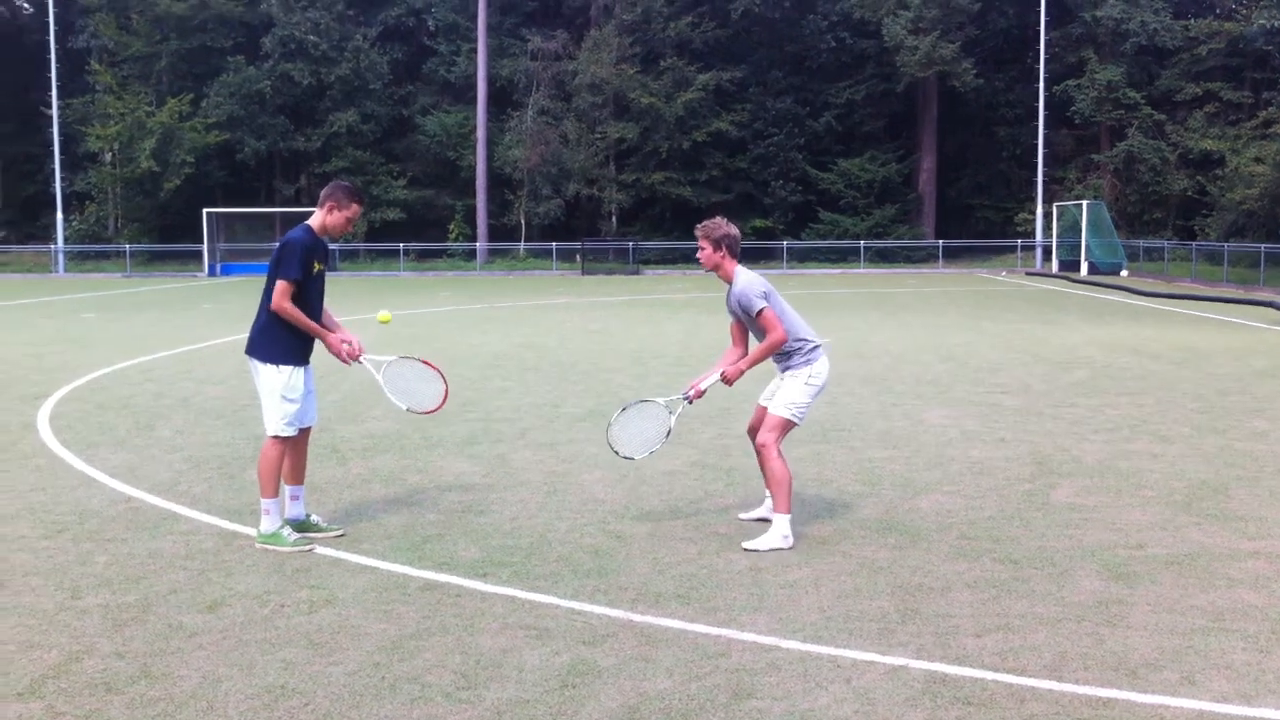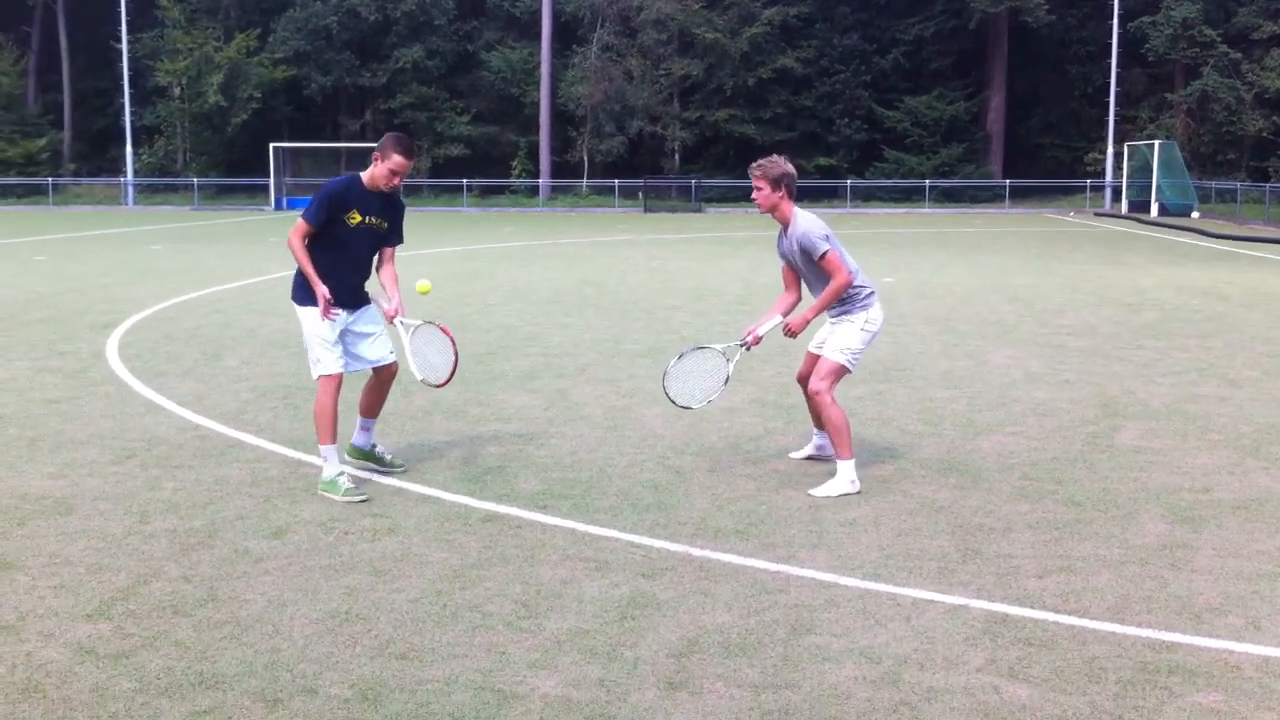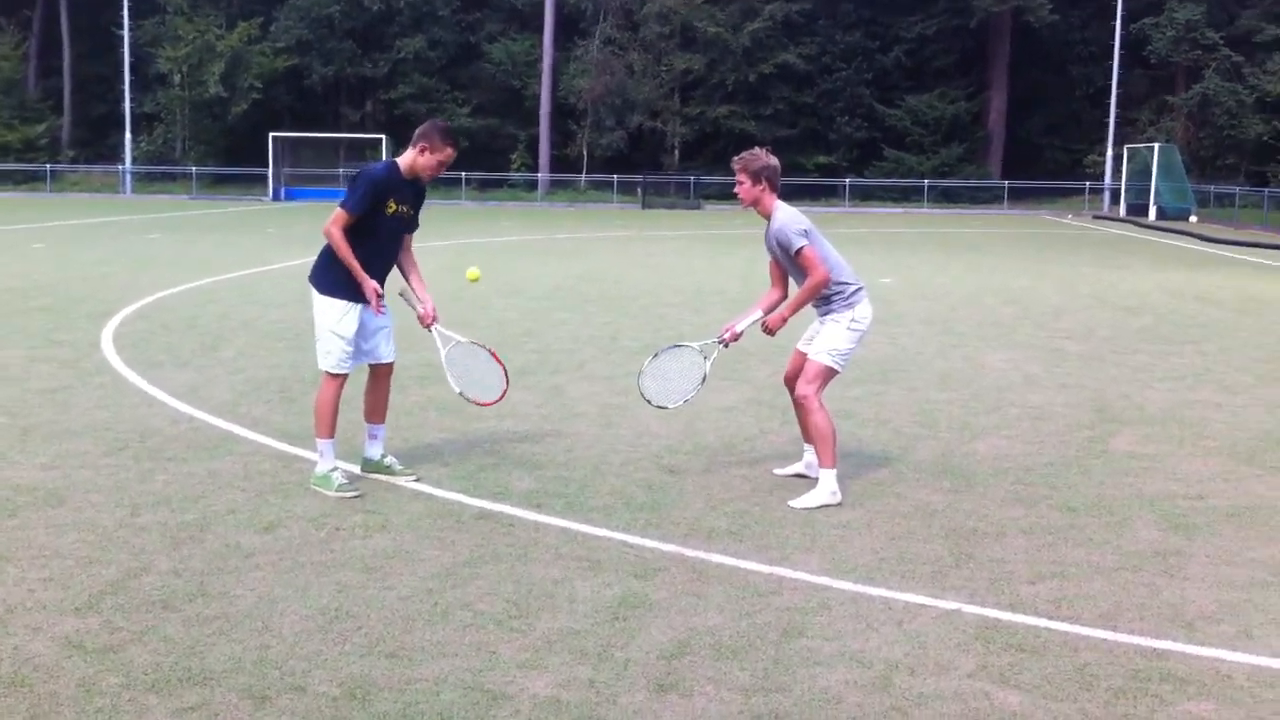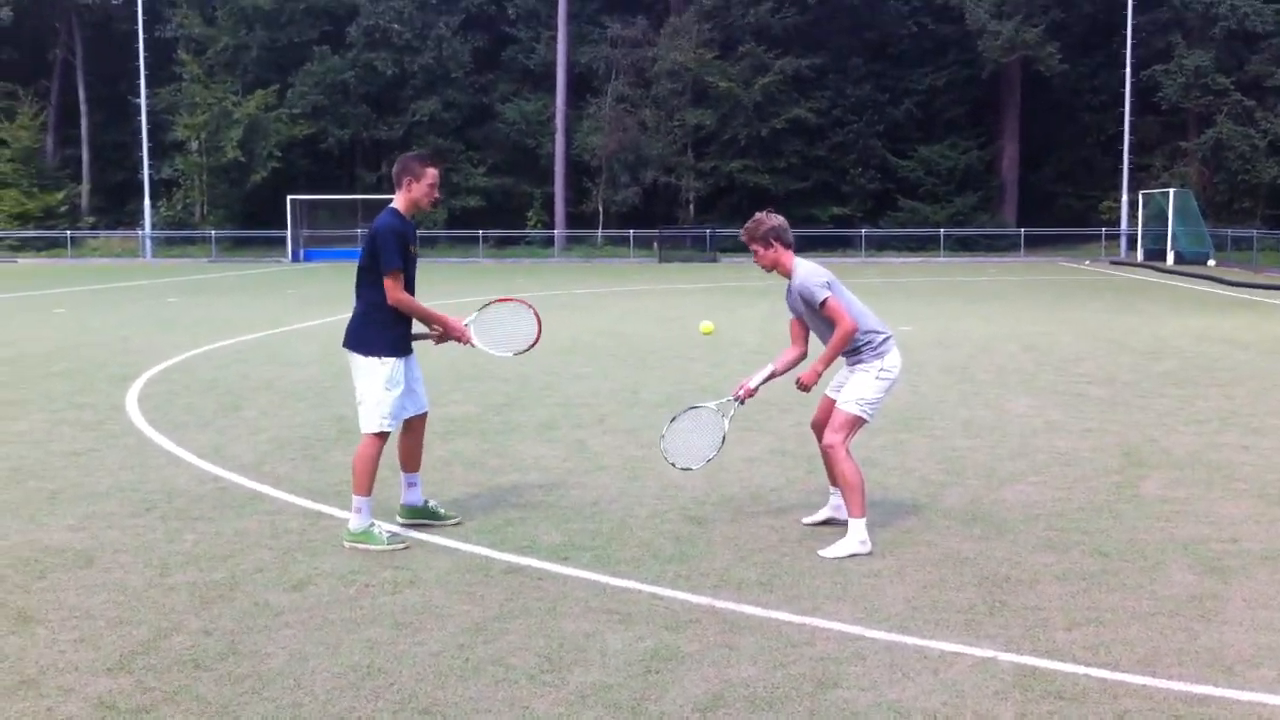
dt=1s
person 1, frame 1
left shoulder: (320, 247)
right shoulder: (297, 242)
right elbow: (280, 303)
left wrist: (342, 334)
right wrist: (324, 336)
left hip: (297, 356)
right hip: (276, 355)
left knee: (300, 432)
right knee: (279, 435)
left ankle: (296, 515)
right ankle: (269, 527)
person 1, frame 2
left shoulder: (393, 206)
right shoulder: (336, 191)
left elbow: (385, 261)
right elbow: (296, 237)
left wrist: (394, 298)
right wrist: (317, 285)
left hip: (358, 301)
right hip: (317, 299)
left knee: (387, 366)
right knee: (331, 377)
left ankle: (362, 442)
right ankle: (330, 472)
person 1, frame 3
left shoulder: (415, 192)
right shoulder: (375, 178)
left elbow: (403, 250)
right elbow: (332, 229)
left wrist: (424, 298)
right wrist: (363, 279)
left hip: (371, 293)
right hip: (338, 289)
left knee: (383, 366)
right knee: (336, 374)
left ankle: (374, 455)
right ankle: (324, 468)
person 1, frame 4
left shoulder: (405, 226)
right shoulder: (388, 227)
right elbow: (395, 296)
left wrist: (431, 326)
right wrist: (444, 322)
left hip: (397, 345)
right hip: (375, 346)
left knee: (415, 417)
right knee: (377, 431)
left ankle: (412, 502)
right ankle: (358, 525)
person 2, frame 1
left shoulder: (746, 286)
right shoulder: (733, 292)
left elbow: (778, 335)
right elbow: (738, 348)
left wrist: (741, 368)
right wrist: (705, 379)
left hip: (806, 366)
right hip: (793, 368)
left knee: (767, 442)
right knee: (757, 431)
left ankle: (782, 530)
right ankle: (773, 503)
person 2, frame 2
left shoulder: (806, 230)
right shoulder: (784, 239)
left elbow: (843, 278)
right elbow: (792, 293)
left wrist: (805, 318)
right wrist: (762, 325)
left hip: (859, 312)
right hip: (839, 314)
left knee: (819, 388)
right knee: (805, 379)
left ankle: (847, 475)
right ankle: (822, 442)
person 2, frame 3
left shoulder: (784, 224)
right shoulder: (772, 229)
left elbow: (820, 275)
right elbow: (779, 290)
left wrist: (784, 315)
right wrist: (741, 322)
left hip: (847, 310)
right hip: (832, 312)
left knee: (807, 392)
right knee: (793, 379)
left ankle: (828, 486)
right ankle: (812, 460)
person 2, frame 4
left shoulder: (806, 279)
right shoulder: (794, 288)
left elbow: (848, 324)
right elbow: (798, 349)
left wrist: (817, 370)
right wrist: (758, 379)
left hip: (876, 360)
right hip: (860, 360)
left knee: (834, 441)
right knee: (820, 426)
left ankle: (858, 535)
right ankle: (839, 503)
